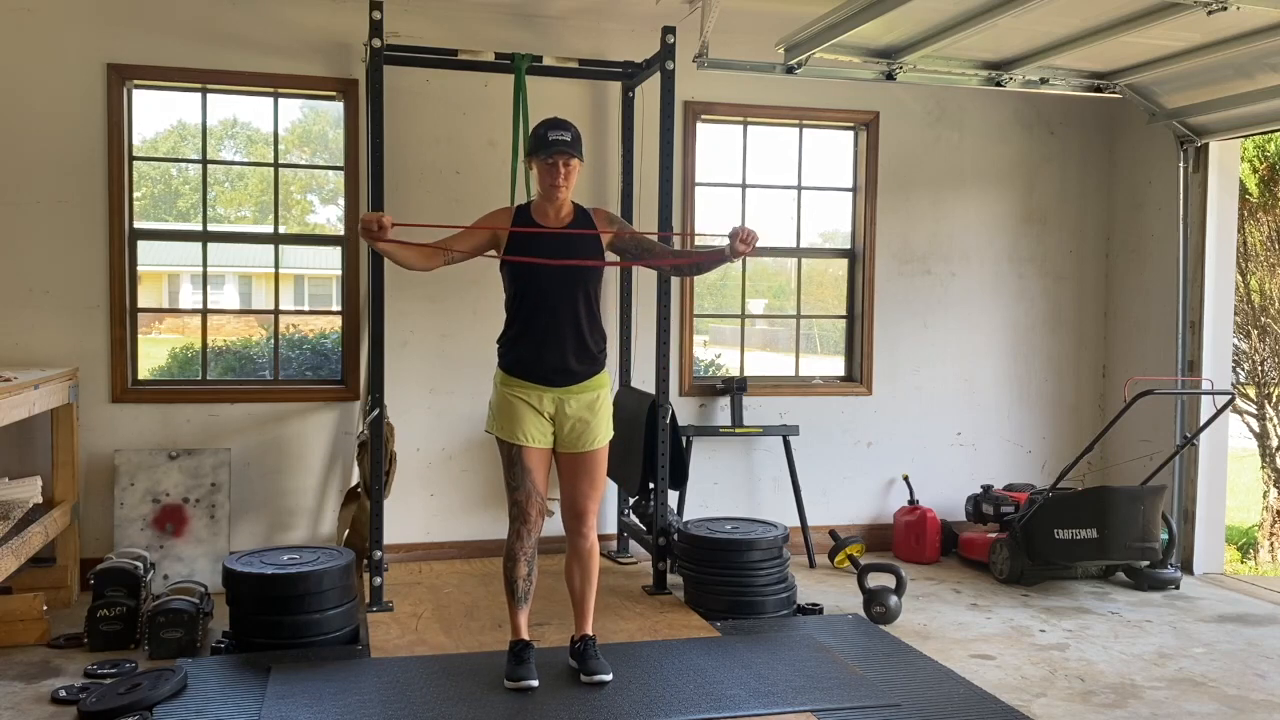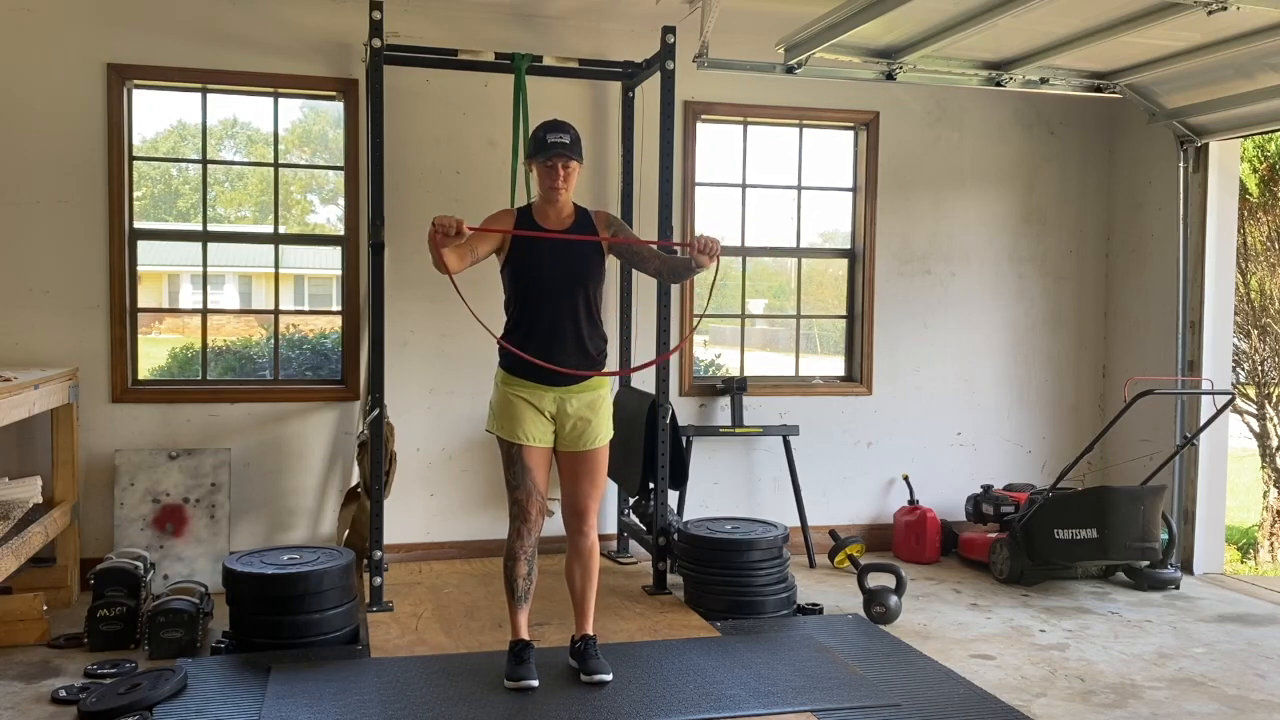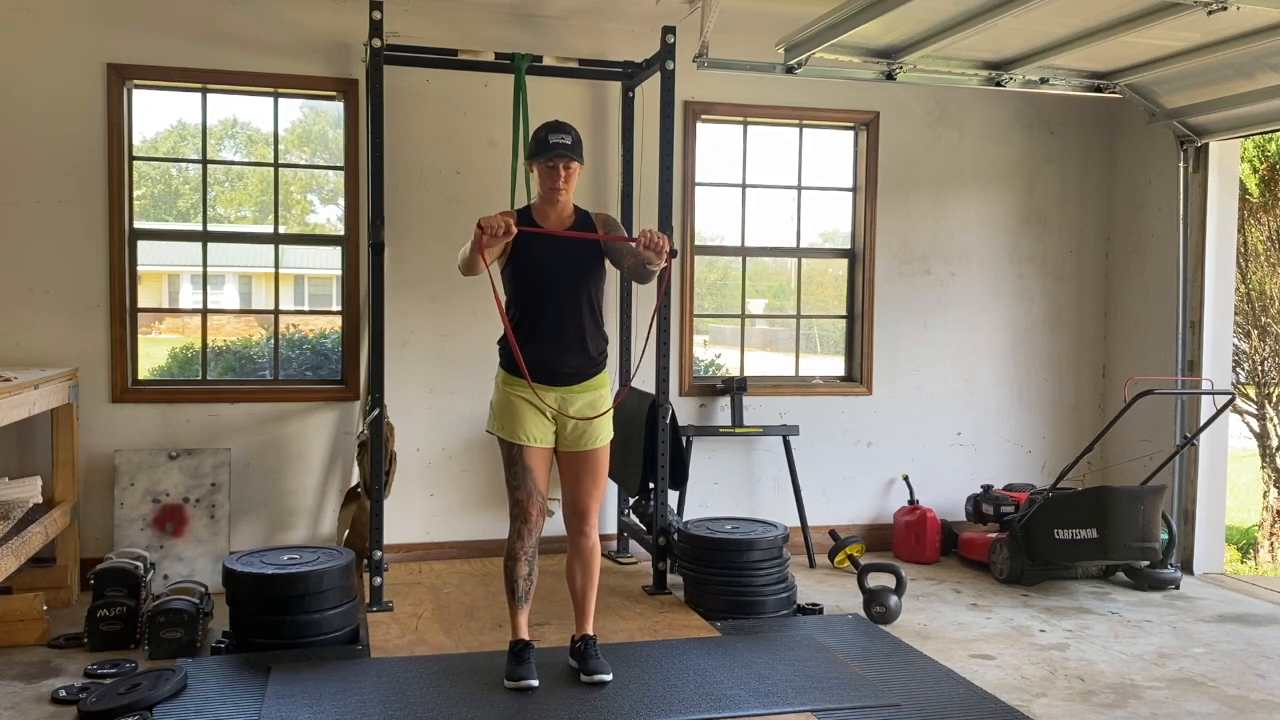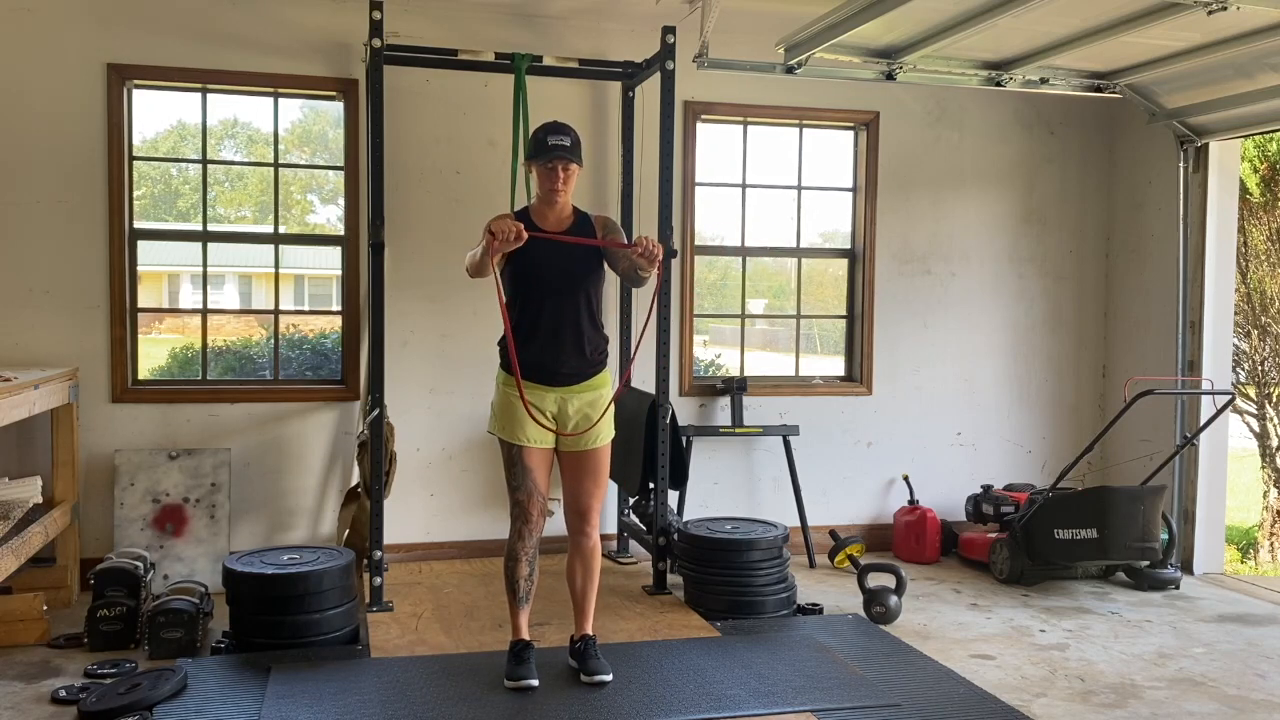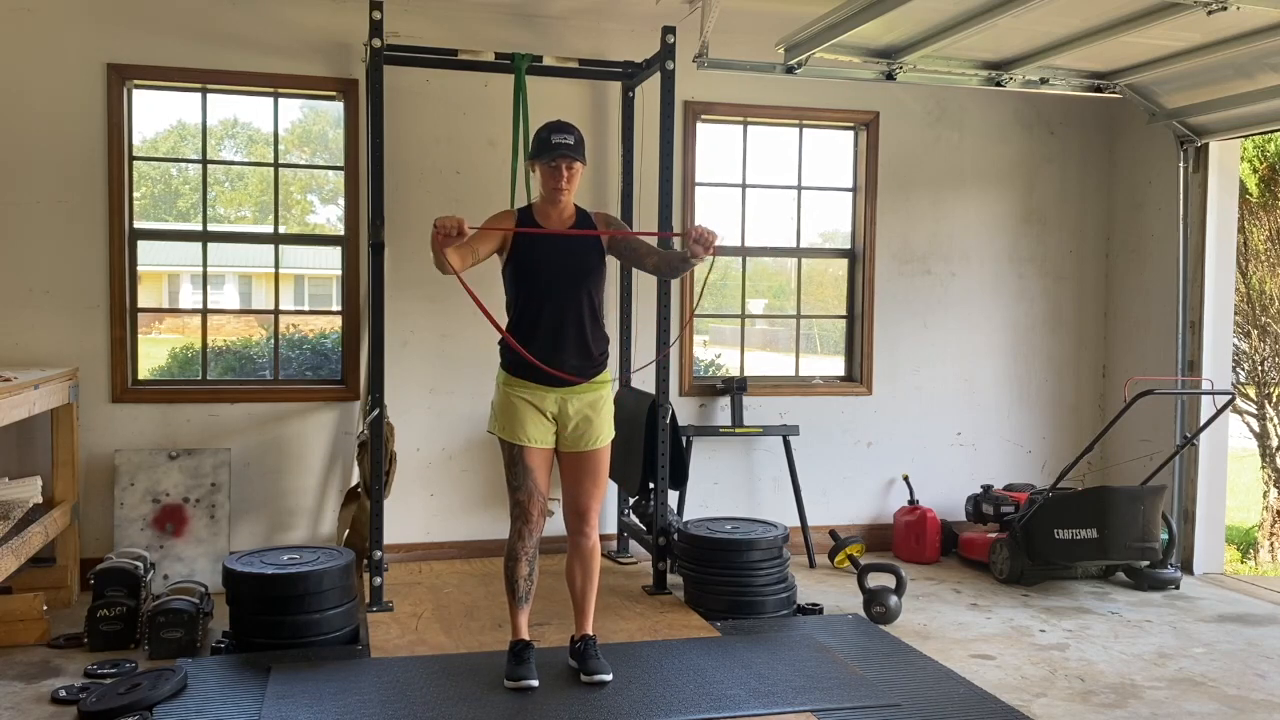
dt=0.4s
person 1, frame 1
left shoulder: (601, 224)
right shoulder: (505, 223)
left elbow: (672, 261)
right elbow: (433, 256)
left wrist: (727, 253)
right wrist: (382, 242)
left hip: (586, 390)
right hip: (522, 390)
left knee: (583, 523)
right knee: (525, 521)
left ankle: (584, 638)
right ankle: (520, 643)
person 1, frame 2
left shoulder: (601, 225)
right shoulder: (507, 224)
left elbow: (661, 266)
right elbow: (453, 262)
left wrist: (693, 261)
right wrist: (440, 243)
left hip: (588, 390)
right hip: (523, 390)
left knee: (584, 522)
right knee: (526, 520)
left ankle: (584, 638)
right ankle: (520, 642)
person 1, frame 3
left shoulder: (601, 226)
right shoulder: (509, 225)
left elbow: (640, 270)
right elbow: (468, 266)
left wrist: (654, 257)
right wrist: (480, 244)
left hip: (588, 390)
right hip: (523, 390)
left knee: (585, 522)
right knee: (526, 520)
left ankle: (584, 638)
right ankle: (520, 642)
person 1, frame 4
left shoulder: (600, 228)
right shoulder: (508, 227)
left elbow: (632, 273)
right elbow: (474, 267)
left wrist: (646, 263)
right wrist: (490, 251)
left hip: (589, 391)
right hip: (524, 391)
left knee: (586, 522)
right knee: (527, 521)
left ankle: (584, 639)
right ankle: (520, 642)
person 1, frame 5
left shoulder: (602, 228)
right shoulder: (509, 225)
left elbow: (659, 264)
right elbow: (453, 261)
left wrist: (693, 252)
right wrist: (440, 242)
left hip: (588, 391)
right hip: (525, 390)
left knee: (585, 523)
right knee: (527, 520)
left ankle: (584, 638)
right ankle: (520, 642)
